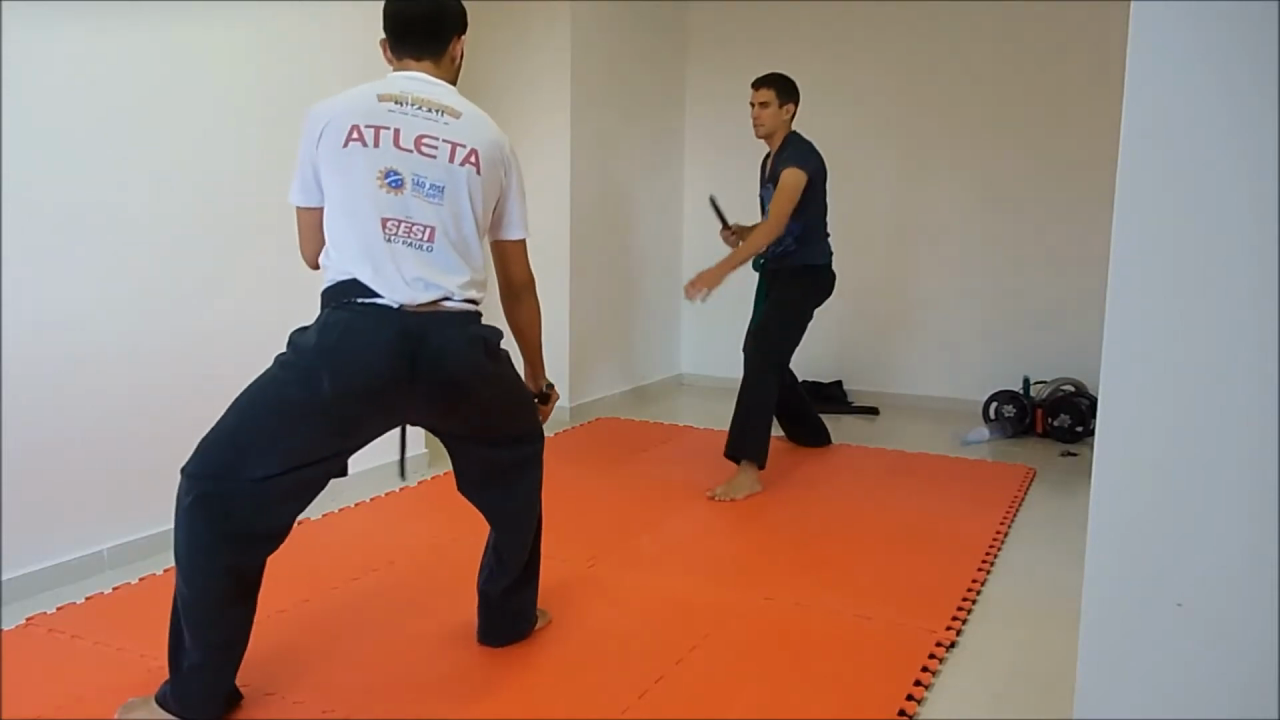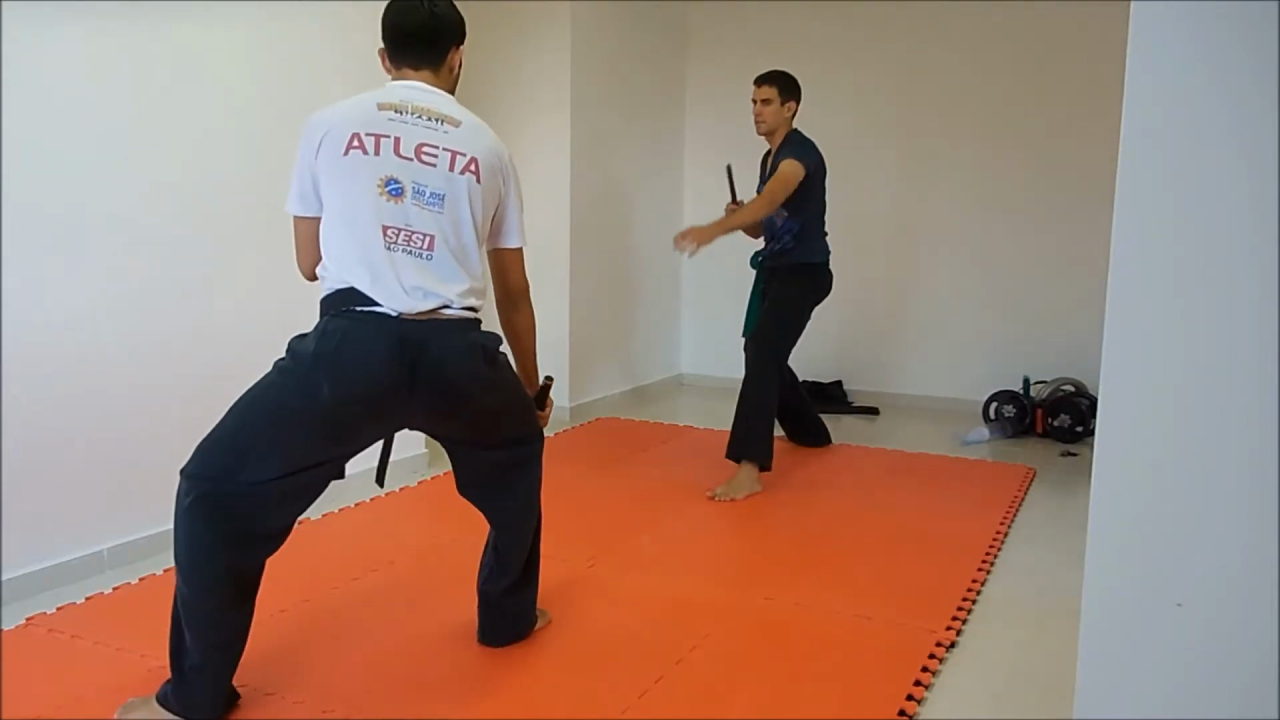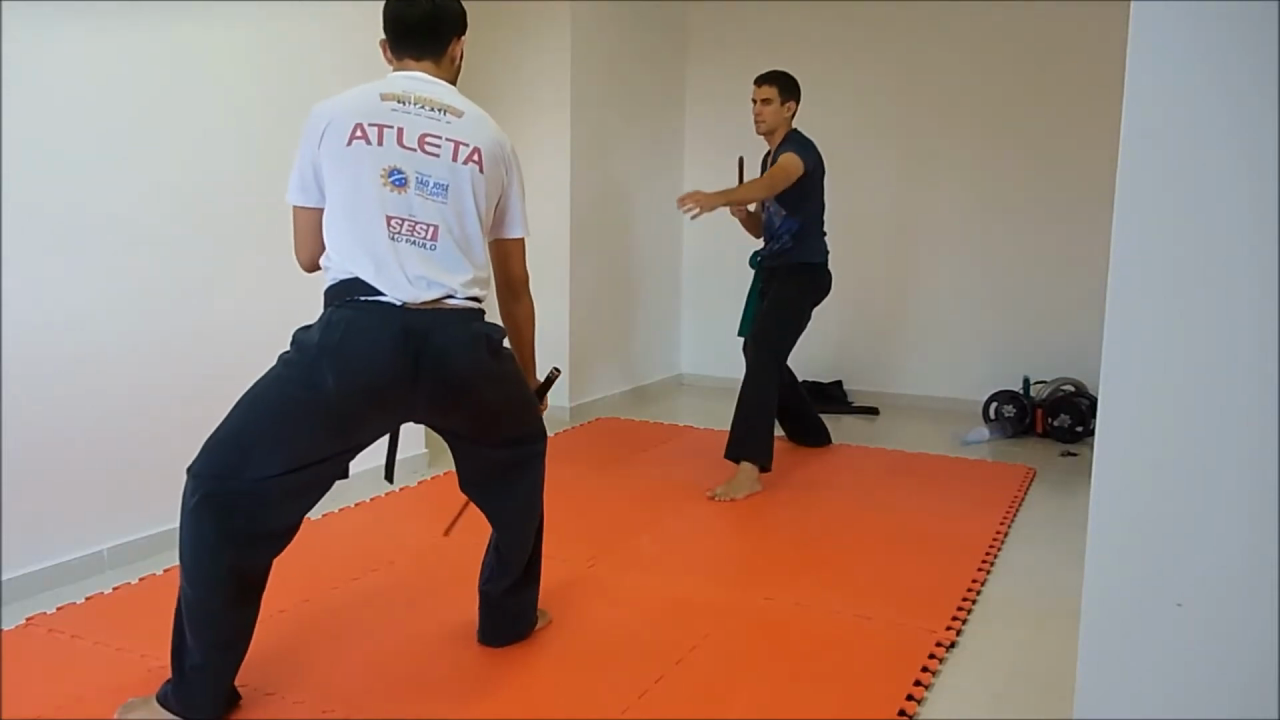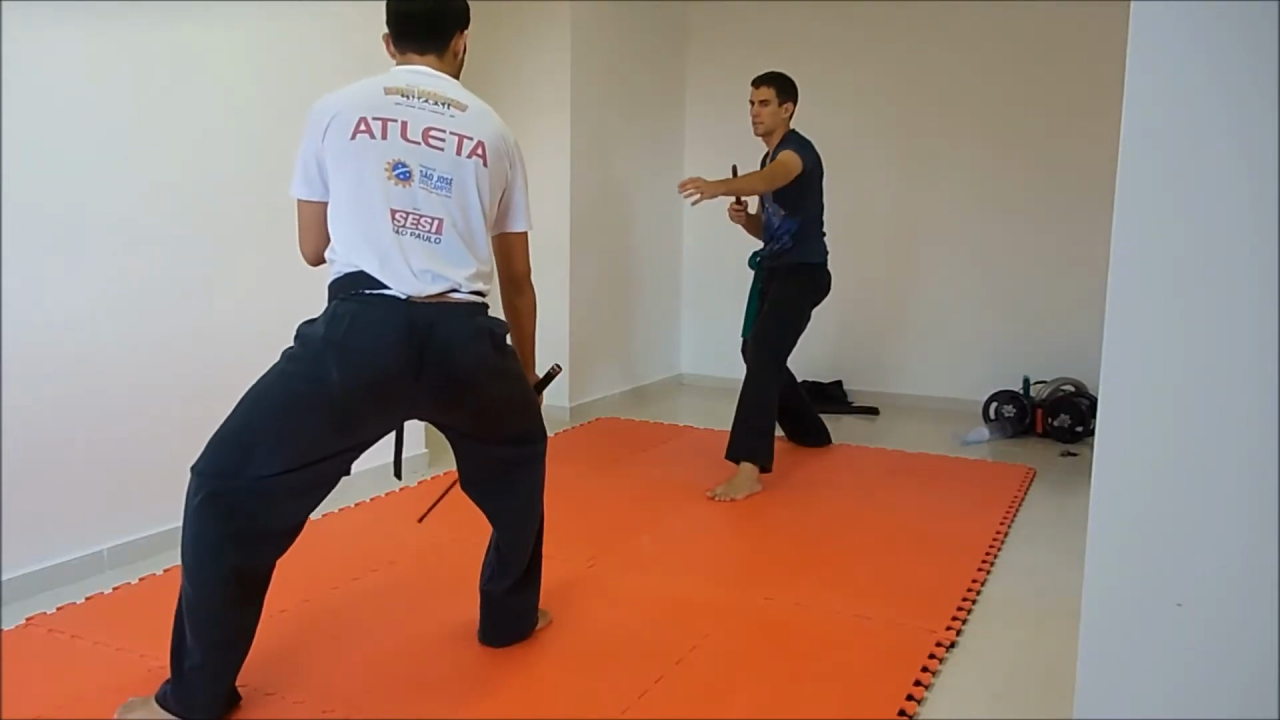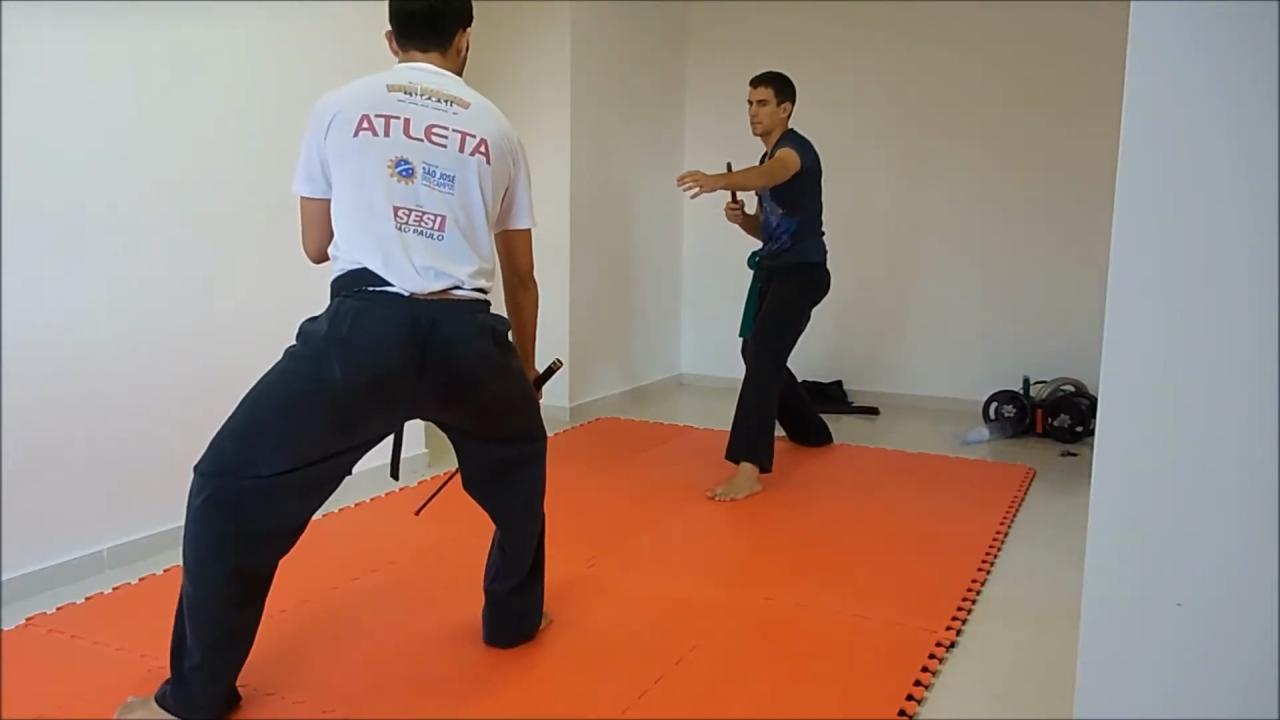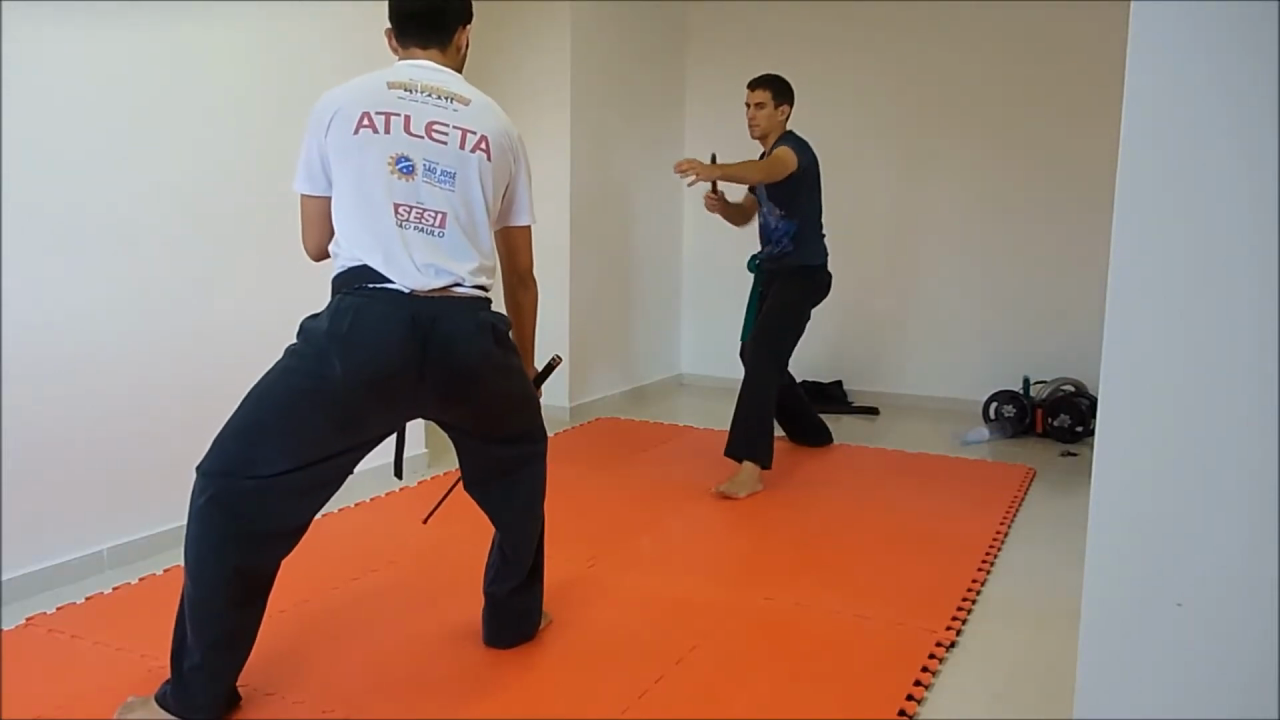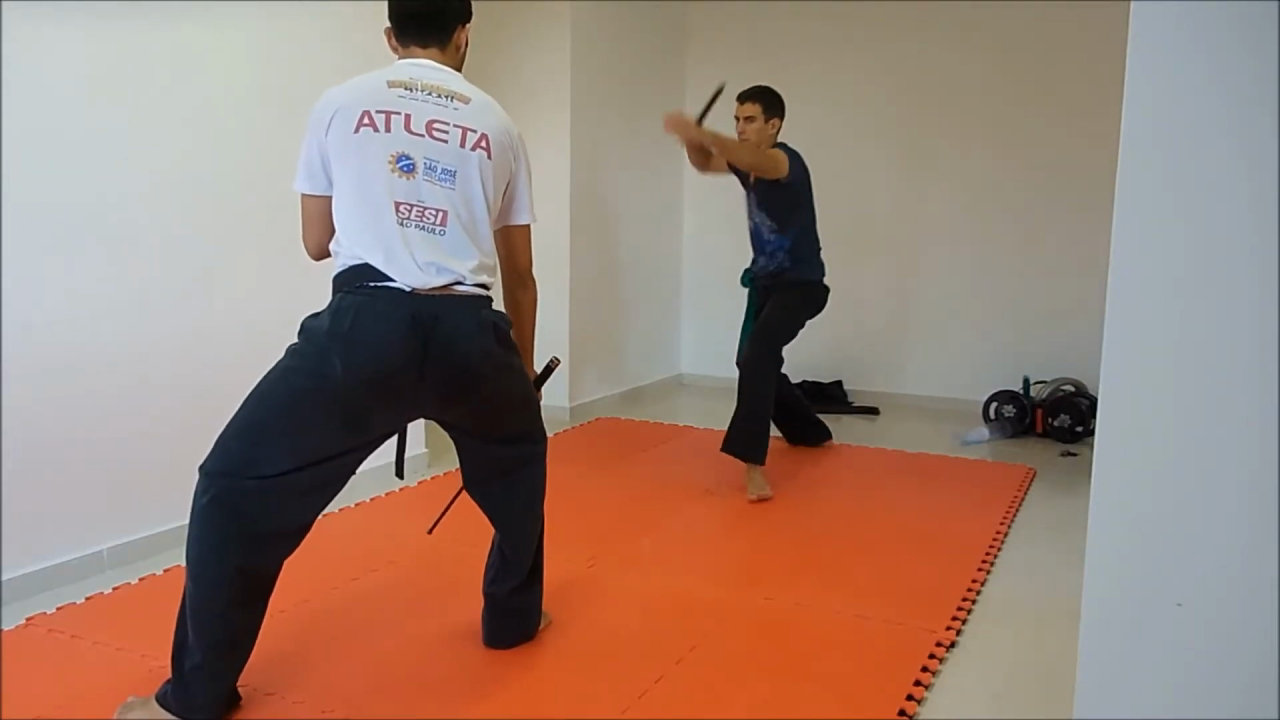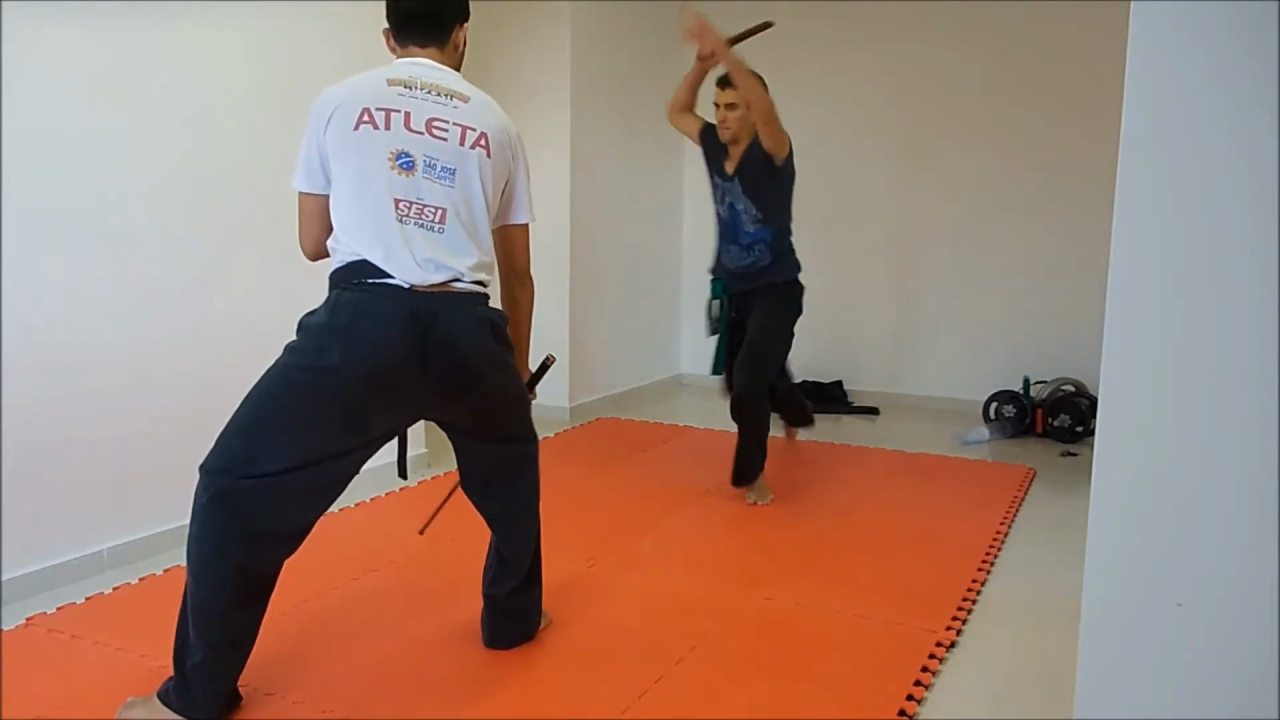
dt=0.2s
person 1, frame 1
left shoulder: (332, 115)
right shoulder: (487, 135)
left elbow: (314, 251)
right elbow: (517, 283)
right wrist: (536, 378)
left hip: (353, 341)
right hip: (452, 347)
left knee: (218, 488)
right knee: (515, 454)
right ankle: (508, 615)
person 1, frame 2
left shoulder: (331, 125)
right shoulder: (486, 145)
left elbow: (309, 262)
right elbow: (513, 291)
right wrist: (530, 386)
left hip: (353, 348)
right hip: (453, 354)
left knee: (217, 490)
right knee: (514, 455)
right ankle: (509, 615)
person 1, frame 3
left shoulder: (333, 116)
right shoulder: (489, 136)
left elbow: (309, 254)
right elbow: (513, 281)
right wrist: (526, 380)
left hip: (357, 339)
right hip: (456, 345)
left knee: (224, 488)
right knee: (517, 453)
right ankle: (509, 614)
person 1, frame 4
left shoulder: (337, 109)
right shoulder: (492, 131)
left elbow: (314, 247)
right elbow: (517, 277)
right wrist: (525, 374)
left hip: (361, 333)
right hip: (460, 339)
left knee: (229, 487)
right knee: (517, 456)
right ankle: (511, 614)
person 1, frame 5
left shoulder: (340, 107)
right shoulder: (495, 128)
left elbow: (317, 244)
right elbow: (520, 275)
right wrist: (525, 370)
left hip: (363, 330)
right hip: (463, 336)
left knee: (232, 487)
right knee: (517, 457)
right ankle: (515, 615)
person 1, frame 6
left shoulder: (341, 104)
right shoulder: (496, 125)
left elbow: (317, 241)
right elbow: (520, 272)
right wrist: (523, 367)
left hip: (364, 327)
right hip: (464, 333)
left knee: (236, 486)
right knee: (517, 457)
right ankle: (514, 615)
person 1, frame 7
left shoulder: (342, 103)
right shoulder: (496, 123)
left elbow: (317, 240)
right elbow: (520, 271)
right wrist: (521, 364)
left hip: (366, 326)
right hip: (466, 331)
left knee: (238, 486)
right knee: (516, 459)
right ankle: (514, 615)
person 1, frame 8
left shoulder: (341, 101)
right shoulder: (495, 122)
left elbow: (312, 242)
right elbow: (517, 270)
right wrist: (516, 361)
left hip: (363, 323)
right hip: (461, 329)
left knee: (241, 485)
right knee: (508, 464)
right ankle: (513, 614)
person 2, frame 1
left shoulder: (799, 156)
right shoulder: (769, 162)
left elbow: (776, 225)
left wrist: (721, 269)
right wrist: (739, 235)
left hip: (806, 273)
right hip: (780, 272)
left knee: (761, 353)
right knee: (765, 355)
left ankle: (749, 471)
right ankle: (810, 432)
person 2, frame 2
left shoulder: (800, 152)
right shoulder: (769, 158)
left elbow: (767, 202)
left wrist: (713, 230)
right wrist: (742, 222)
left hip: (804, 271)
right hip: (777, 270)
left knee: (762, 354)
right knee: (765, 355)
left ankle: (749, 470)
right ankle: (811, 432)
person 2, frame 3
left shoulder: (798, 151)
right shoulder: (770, 157)
left elbow: (766, 187)
left wrist: (716, 198)
right wrist: (745, 216)
left hip: (803, 271)
right hip: (776, 270)
left knee: (762, 354)
right knee: (764, 354)
left ankle: (749, 470)
right ankle: (811, 432)
person 2, frame 4
left shoulder: (796, 151)
right shoulder: (771, 157)
left elbow: (766, 181)
left wrist: (717, 187)
right wrist: (744, 219)
left hip: (802, 272)
right hip: (775, 271)
left knee: (762, 355)
right knee: (761, 355)
left ankle: (749, 470)
right ankle: (811, 433)
person 2, frame 5
left shoulder: (795, 149)
right shoulder: (769, 158)
left elbow: (765, 177)
left wrist: (717, 181)
right wrist: (740, 217)
left hip: (801, 271)
right hip: (774, 270)
left knee: (762, 356)
right knee: (762, 356)
left ankle: (749, 470)
right ankle: (811, 432)
person 2, frame 6
left shoulder: (793, 150)
right shoulder: (764, 161)
left elbow: (762, 172)
right elbow: (744, 215)
left wrist: (714, 170)
right wrist: (720, 204)
left hip: (802, 272)
right hip: (776, 272)
left knee: (760, 354)
right knee: (762, 358)
left ankle: (750, 466)
right ankle: (812, 432)
person 2, frame 7
left shoulder: (784, 162)
right shoulder: (747, 164)
left elbow: (749, 155)
right elbow: (707, 162)
left wrist: (698, 134)
right wrist: (695, 140)
left hip: (799, 286)
right hip: (768, 285)
left knee: (755, 358)
right knee: (762, 366)
left ankle: (753, 465)
right ankle: (812, 434)
person 2, frame 8
left shoulder: (771, 150)
right shoulder: (716, 144)
left elbow: (765, 108)
right elbow: (676, 111)
left wrist: (723, 51)
right wrist: (703, 64)
left hip: (775, 290)
right hip: (734, 290)
left knee: (753, 379)
right knee: (744, 383)
left ankle: (751, 476)
right ankle: (795, 416)
